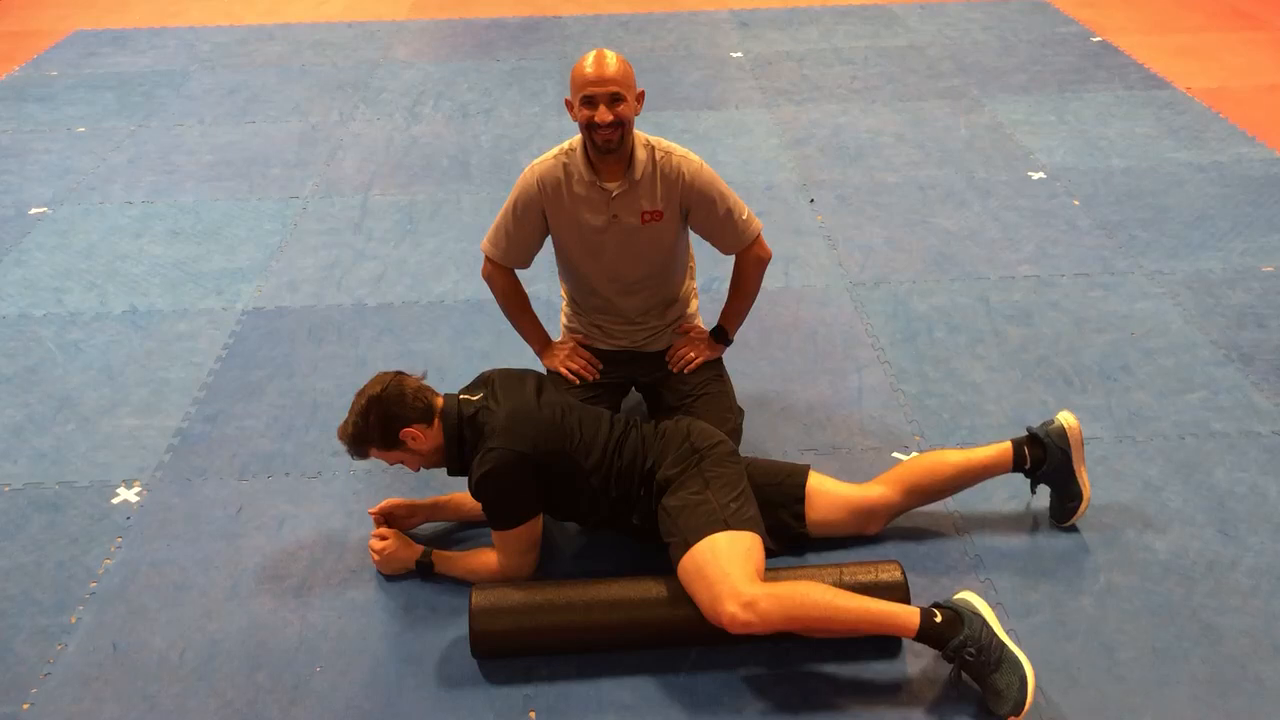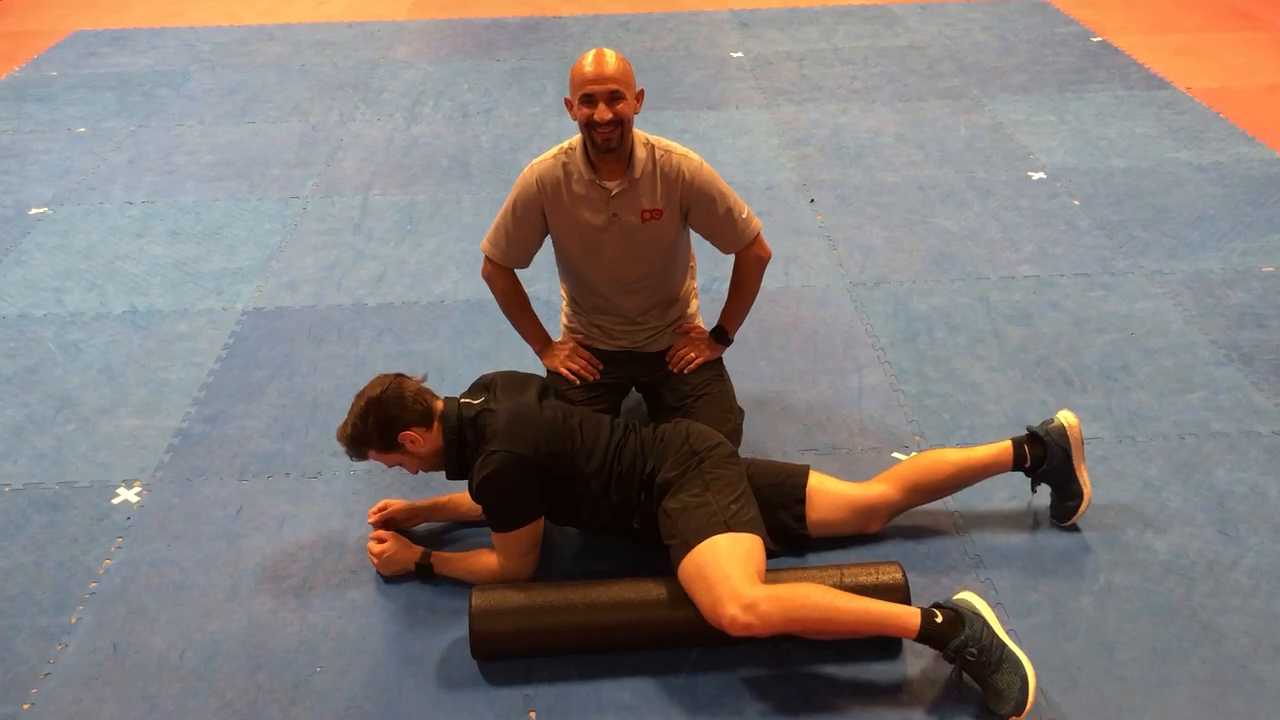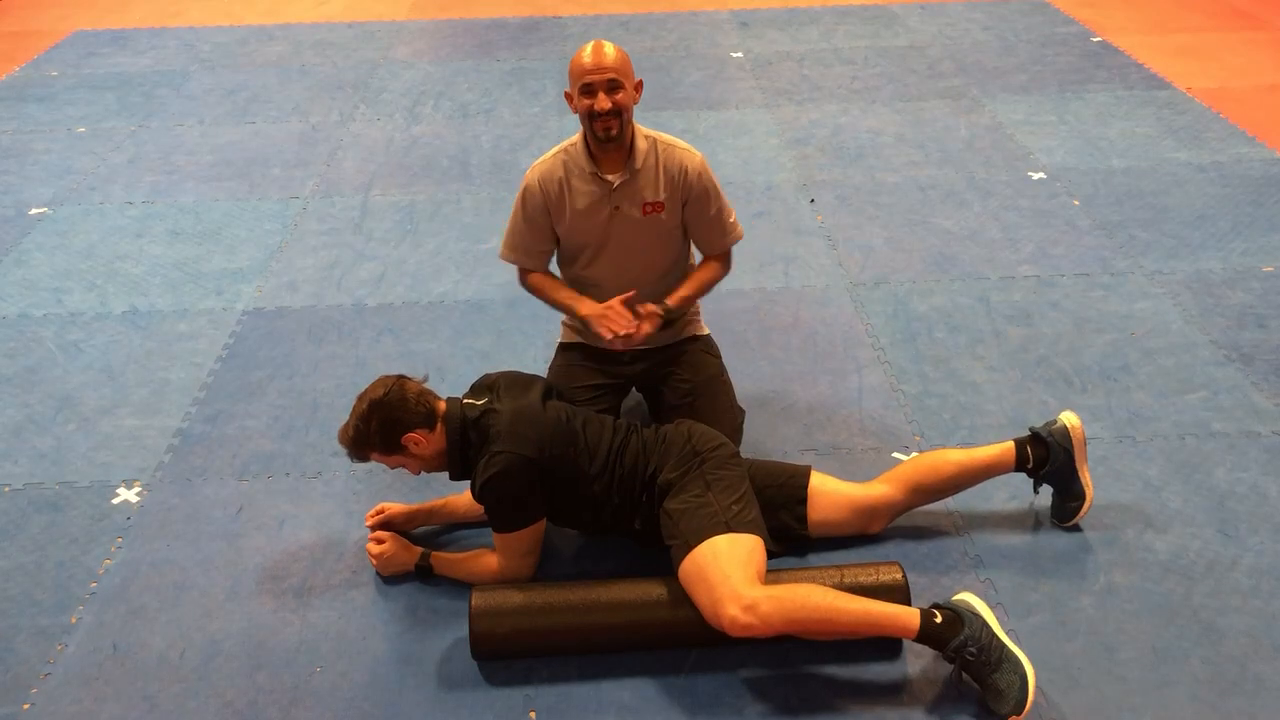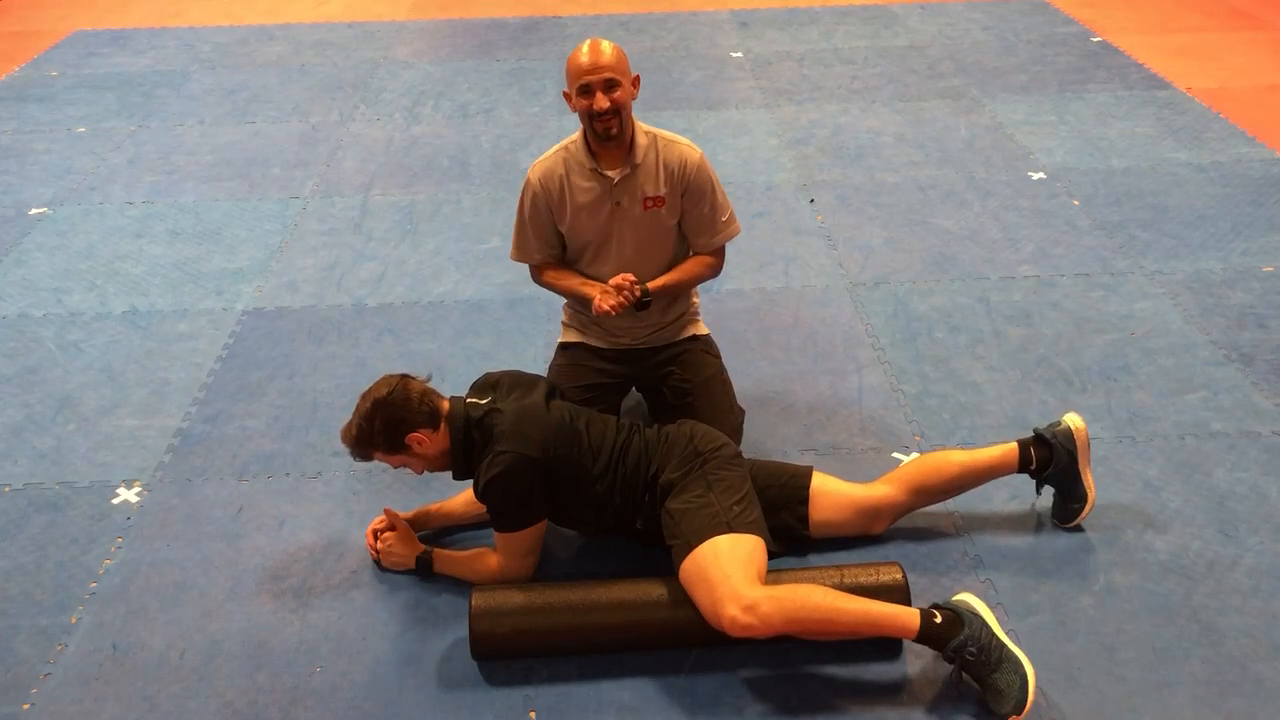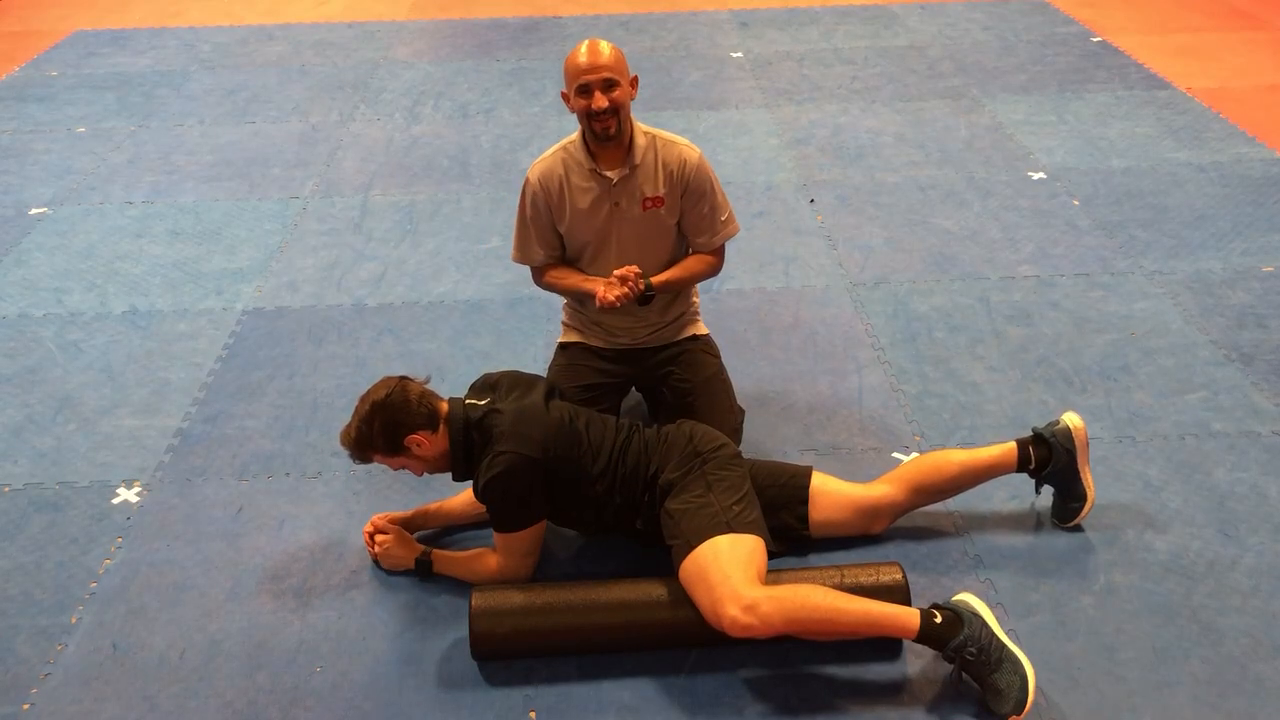
dt=0.5s
person 1, frame 1
left shoulder: (496, 452)
right shoulder: (482, 391)
left elbow: (516, 562)
left wrist: (419, 558)
right wrist: (422, 510)
left hip: (683, 472)
right hip: (688, 455)
left knee: (739, 607)
right knee: (873, 505)
left ankle: (943, 624)
right ankle: (1036, 448)
person 1, frame 2
left shoulder: (498, 454)
right shoulder: (482, 394)
left elbow: (515, 564)
left wrist: (416, 559)
right wrist: (420, 510)
left hip: (683, 476)
right hip: (689, 456)
left knee: (741, 609)
right knee: (875, 503)
left ankle: (943, 624)
right ankle: (1037, 448)
person 1, frame 3
left shoulder: (503, 457)
right shoulder: (484, 394)
left elbow: (514, 565)
left wrist: (417, 562)
right wrist: (415, 514)
left hip: (685, 476)
right hip: (690, 458)
left knee: (741, 611)
right knee: (876, 504)
left ankle: (942, 625)
right ankle: (1039, 448)
person 1, frame 4
left shoulder: (506, 455)
right shoulder: (486, 393)
left elbow: (515, 565)
left wrist: (418, 557)
right wrist: (419, 517)
left hip: (687, 478)
right hip: (693, 458)
left knee: (740, 610)
right knee: (879, 505)
left ankle: (942, 625)
right ankle: (1042, 449)
person 1, frame 5
left shoulder: (508, 455)
right shoulder: (486, 392)
left elbow: (514, 564)
left wrist: (418, 559)
right wrist: (414, 517)
left hip: (688, 476)
right hip: (690, 459)
left knee: (741, 611)
right knee: (878, 505)
left ankle: (943, 625)
right ankle: (1042, 448)
person 2, frame 1
left shoulder: (682, 171)
right shoulder: (544, 179)
left elbow: (755, 252)
right elbow: (496, 268)
left wrist: (720, 337)
right wrist: (543, 347)
left hip: (673, 339)
right hip: (588, 344)
left ankle: (656, 398)
right ankle: (614, 398)
person 2, frame 2
left shoulder: (682, 170)
right shoulder: (543, 178)
left elbow: (755, 251)
right elbow: (496, 267)
left wrist: (721, 336)
right wrist: (544, 346)
left hip: (674, 339)
right hip: (587, 344)
left ankle: (658, 397)
right ankle: (619, 394)
person 2, frame 3
left shoulder: (684, 165)
right shoulder: (545, 178)
left elbow: (719, 259)
right elbow: (531, 272)
left wrist: (666, 310)
right wrist: (588, 310)
left hip: (675, 334)
right hip: (588, 341)
left ankle: (652, 393)
right ankle: (623, 393)
person 2, frame 4
left shoulder: (683, 160)
right shoulder: (546, 176)
left elbow: (711, 256)
right elbow: (542, 266)
left wrist: (645, 292)
right wrist: (596, 291)
left hip: (675, 333)
right hip: (589, 337)
left ankle: (654, 390)
right ankle: (619, 392)
person 2, frame 5
left shoulder: (683, 160)
right shoulder: (545, 176)
left elbow: (711, 255)
right elbow: (543, 269)
left wrist: (648, 286)
right wrist: (599, 286)
left hip: (674, 332)
right hip: (589, 338)
left ankle: (653, 390)
right ankle: (623, 389)
